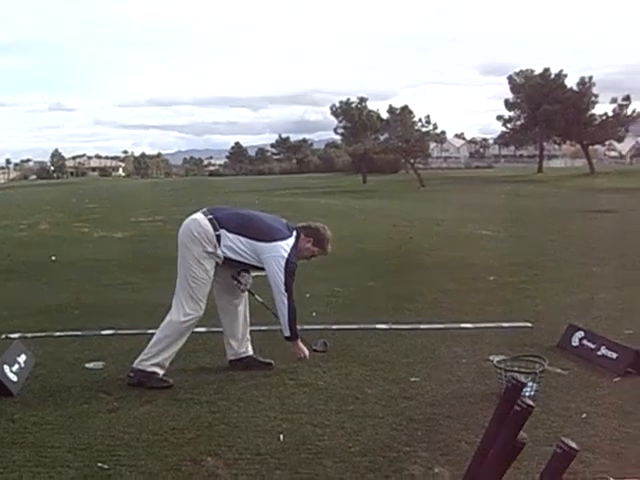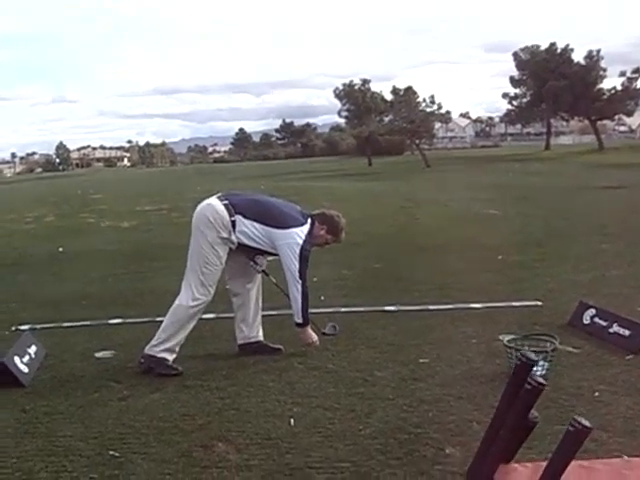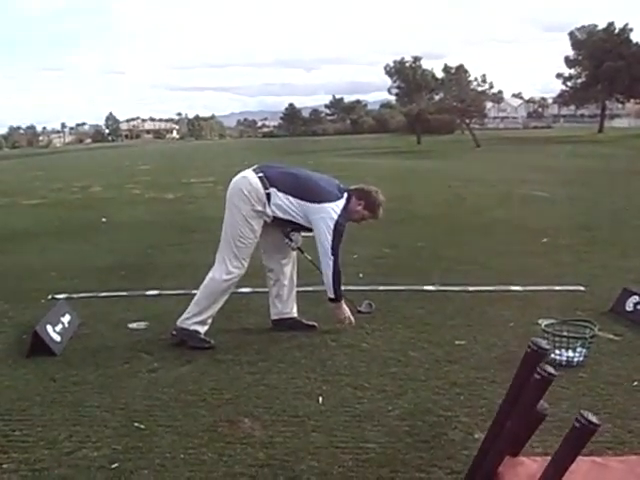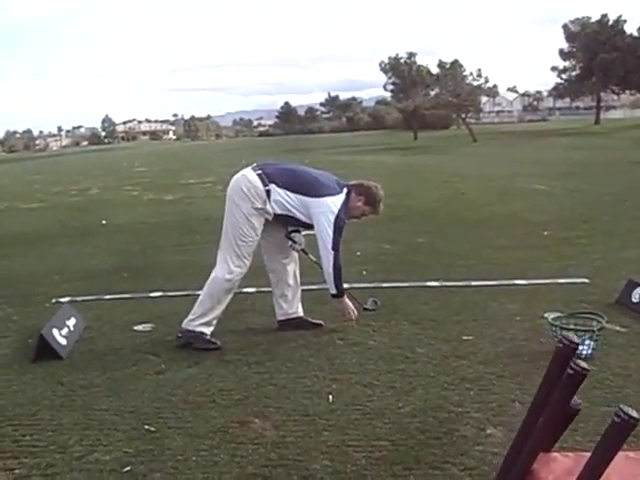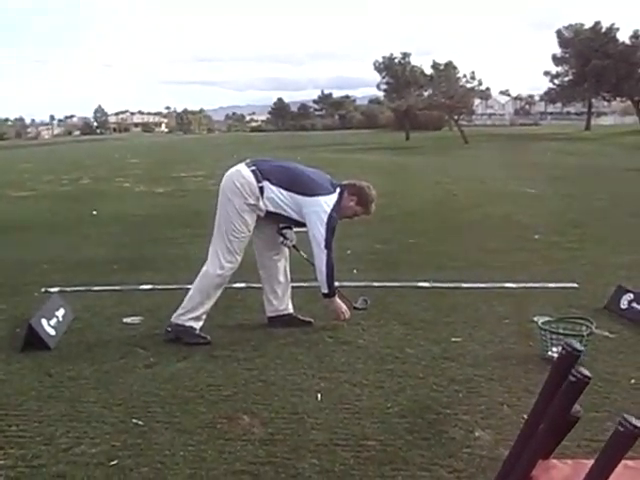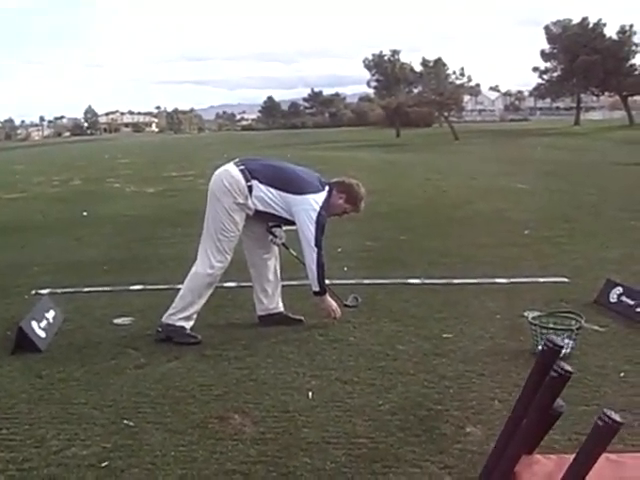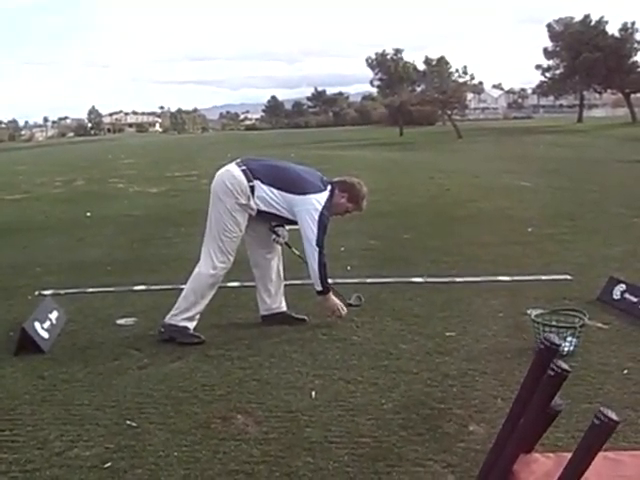
dt=0.5s
person 1, frame 1
left shoulder: (286, 231)
right shoulder: (282, 251)
right elbow: (284, 297)
left wrist: (243, 272)
right wrist: (294, 341)
left hip: (206, 228)
right hip: (201, 234)
left knee: (234, 294)
right knee: (189, 309)
left ankle: (240, 355)
right ankle: (145, 369)
person 1, frame 2
left shoulder: (300, 218)
right shoulder: (297, 237)
right elbow: (298, 283)
left wrist: (258, 255)
right wrist: (304, 327)
left hip: (219, 211)
right hip: (216, 219)
left knee: (247, 278)
right knee: (198, 293)
left ankle: (249, 340)
right ankle: (155, 355)
person 1, frame 3
left shoulder: (337, 191)
right shoulder: (332, 211)
right elbow: (330, 259)
left wrist: (293, 231)
right wrist: (338, 303)
left hip: (256, 188)
right hip: (250, 192)
left knee: (282, 254)
right knee: (232, 267)
left ankle: (284, 315)
right ankle: (189, 327)
person 1, frame 4
left shoulder: (337, 189)
right shoulder: (332, 207)
right elbow: (330, 254)
left wrist: (294, 230)
right wrist: (340, 297)
left hip: (256, 186)
right hip: (251, 190)
left knee: (283, 254)
right knee: (233, 266)
left ankle: (289, 315)
right ankle: (193, 329)
person 1, frame 5
left shoulder: (330, 188)
right shoulder: (325, 205)
right elbow: (323, 253)
left wrist: (286, 227)
right wrist: (331, 297)
left hip: (249, 180)
right hip: (244, 186)
left knee: (275, 250)
right knee: (225, 261)
left ankle: (279, 311)
right ankle: (183, 323)
person 1, frame 6
left shoulder: (318, 186)
right shoulder: (314, 204)
right elbow: (313, 251)
left wrist: (275, 224)
right wrist: (322, 295)
left hip: (237, 180)
right hip: (233, 186)
left knee: (264, 249)
right knee: (214, 260)
left ankle: (270, 310)
right ankle: (173, 323)
person 1, frame 7
left shoulder: (321, 184)
right shoulder: (316, 203)
right elbow: (315, 251)
left wrist: (277, 225)
right wrist: (326, 295)
left hip: (238, 180)
right hip: (235, 186)
left knee: (267, 248)
right knee: (217, 261)
left ankle: (273, 309)
right ankle: (176, 323)
